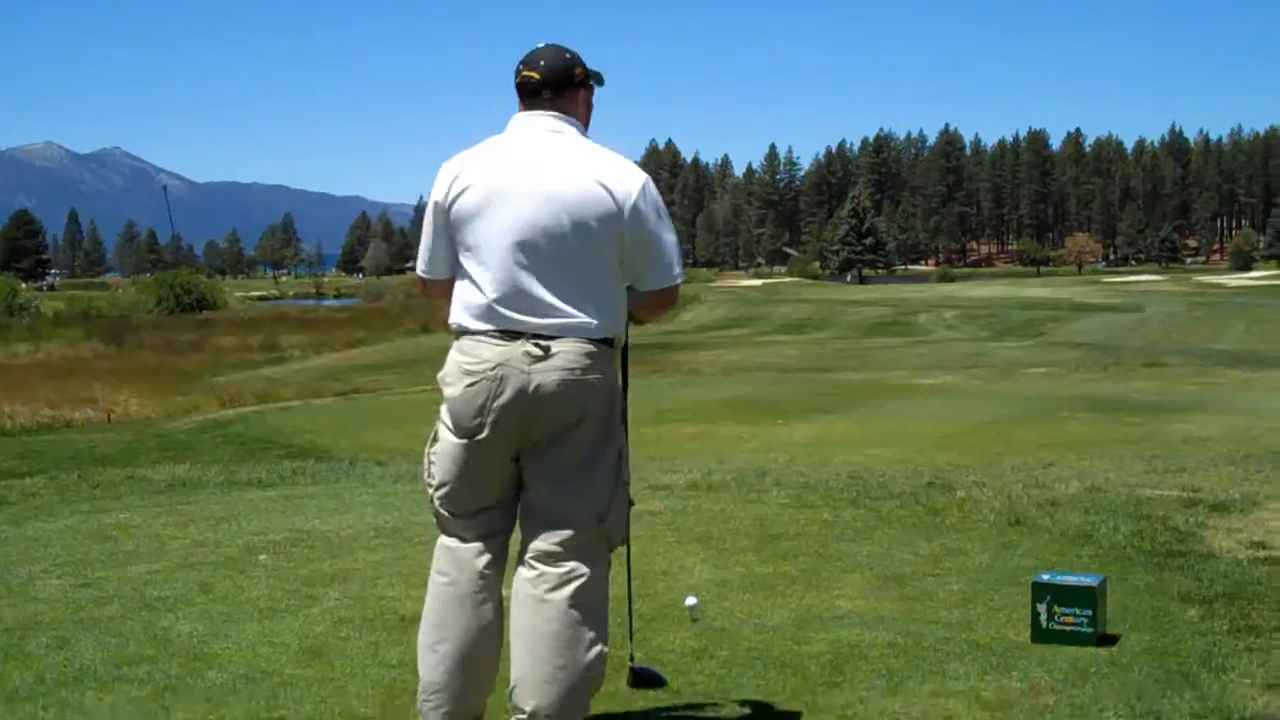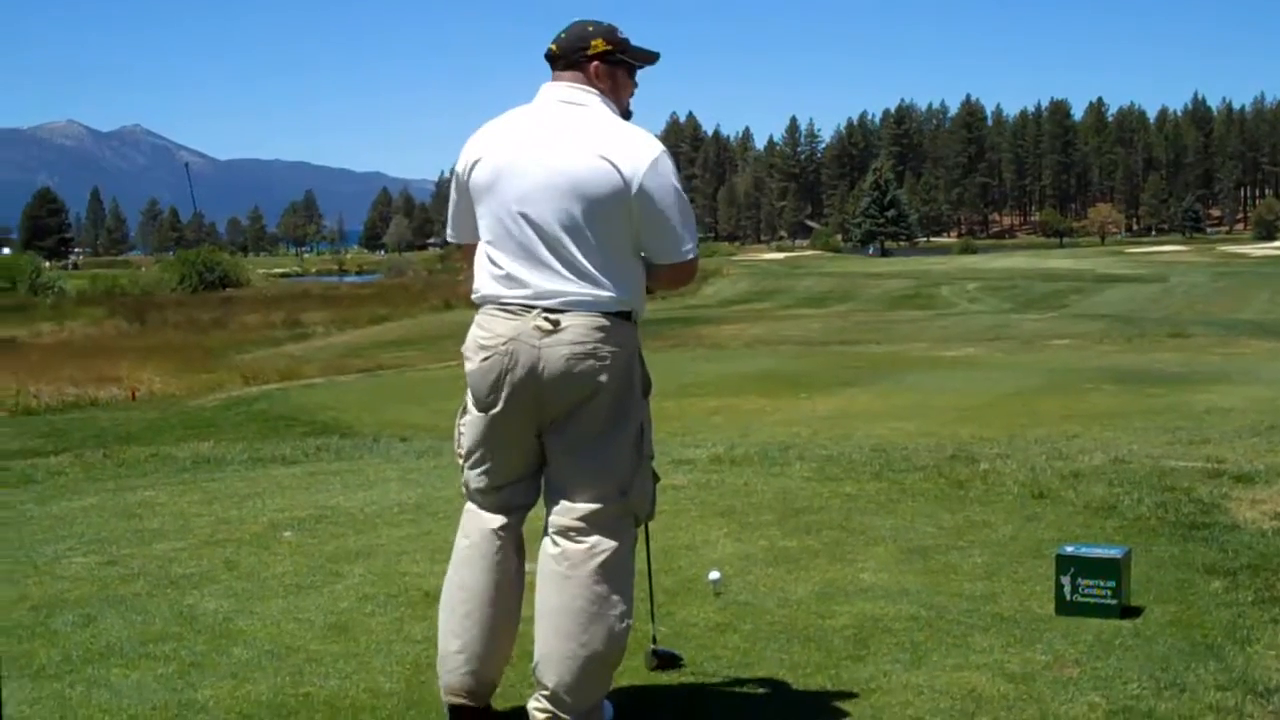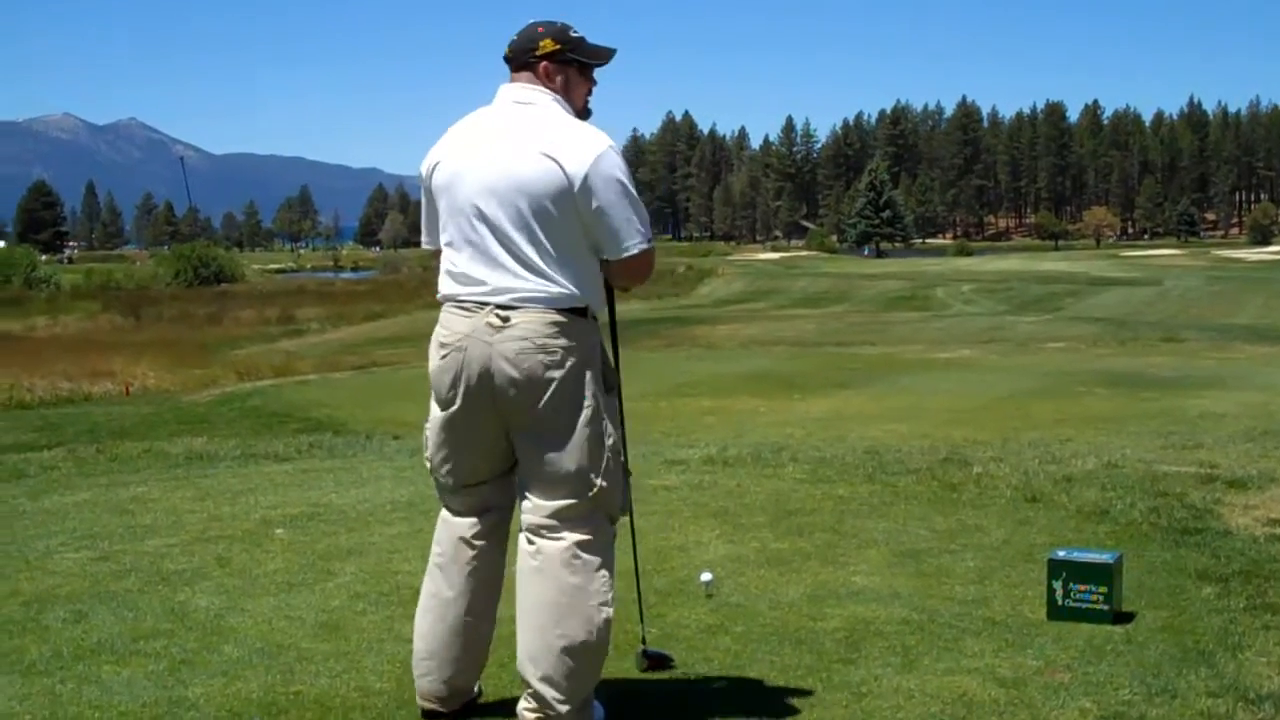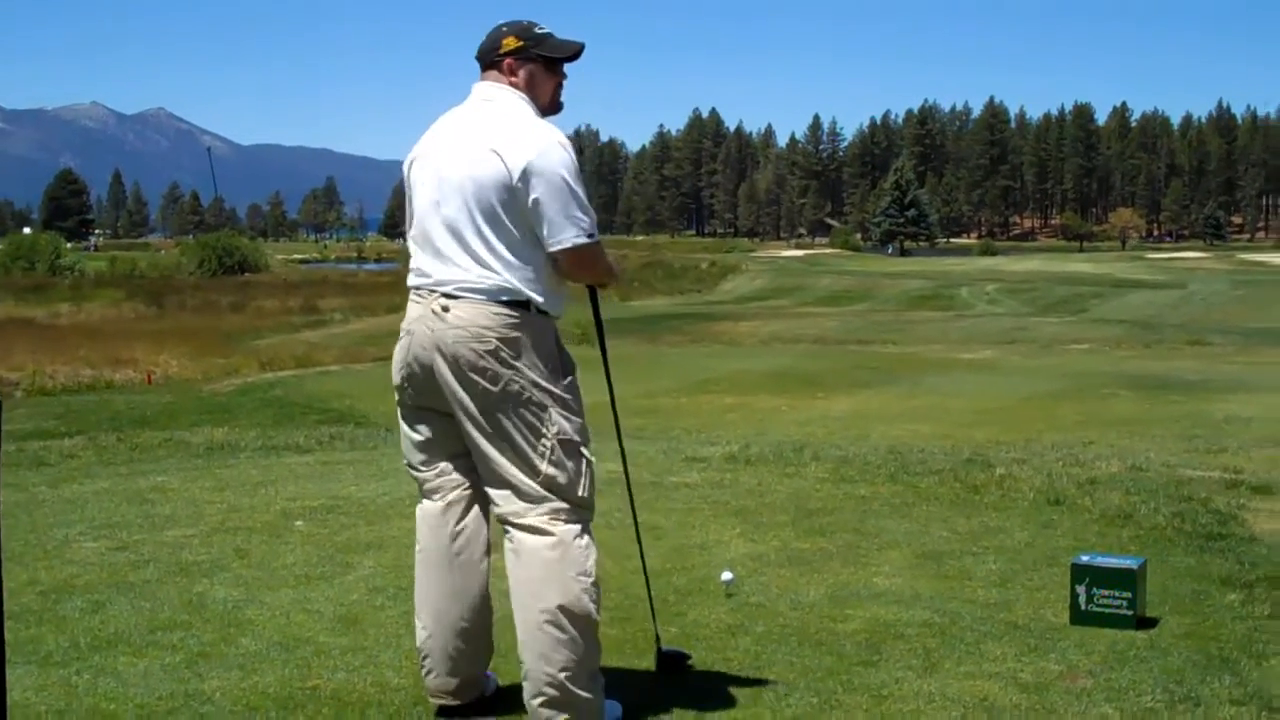
dt=0.5s
person 1, frame 1
left shoulder: (460, 170)
right shoulder: (622, 178)
left elbow: (435, 284)
right elbow: (661, 296)
left hip: (480, 366)
right hip: (575, 372)
left knee: (466, 547)
right knee: (564, 555)
person 1, frame 2
left shoulder: (484, 141)
right shoulder: (635, 149)
left elbow: (466, 244)
right elbow: (678, 268)
left hip: (498, 337)
right hip: (590, 346)
left knee: (489, 511)
right knee: (588, 524)
person 1, frame 3
left shoulder: (448, 145)
right shoulder: (584, 146)
right elbow: (635, 264)
right wrist: (588, 272)
left hip: (461, 336)
right hip: (549, 342)
left knee: (466, 515)
right knee: (564, 524)
person 1, frame 4
left shoulder: (432, 138)
right shoulder: (536, 140)
right elbow: (575, 258)
right wrist: (605, 272)
left hip: (424, 325)
right hip: (499, 335)
left knee: (446, 501)
right knee: (546, 508)
